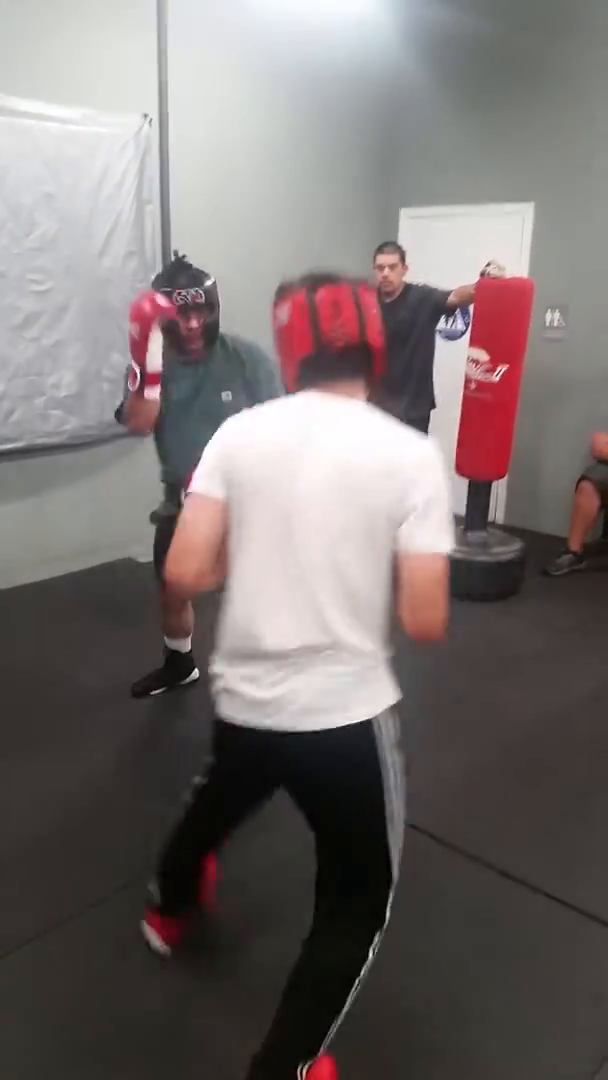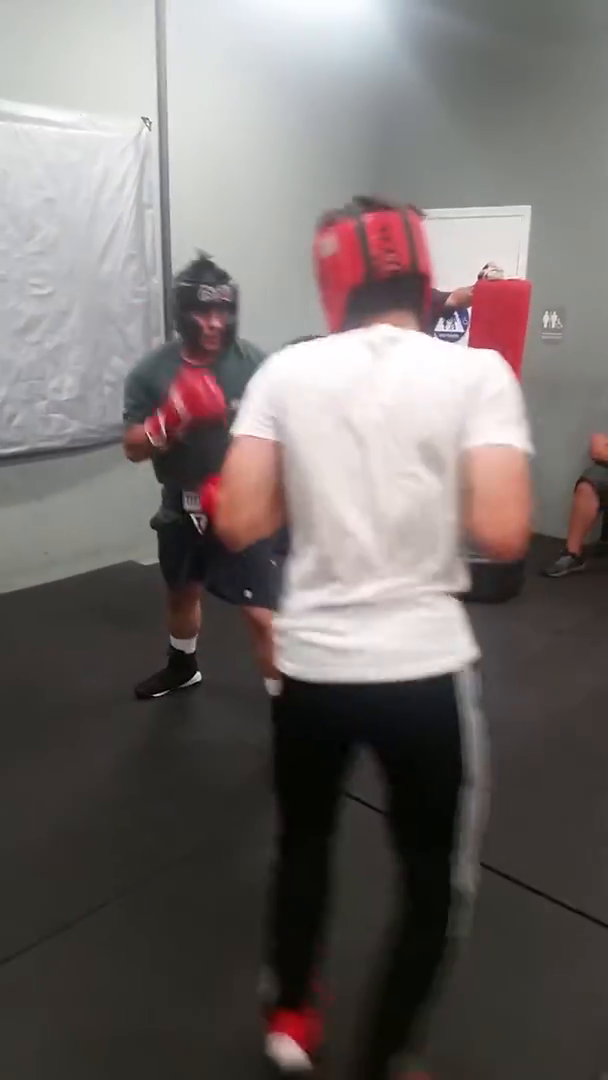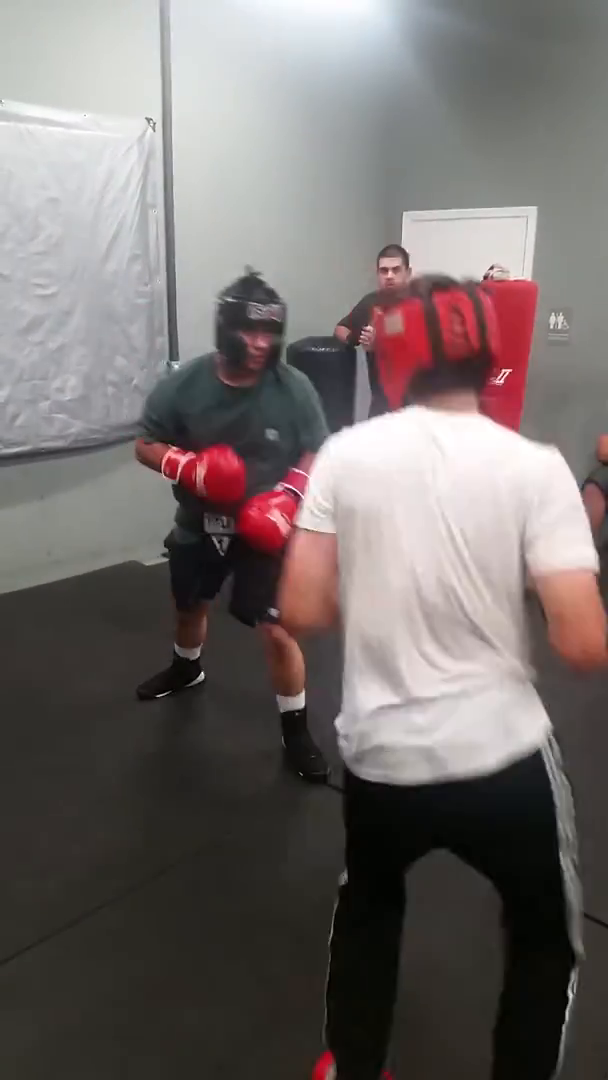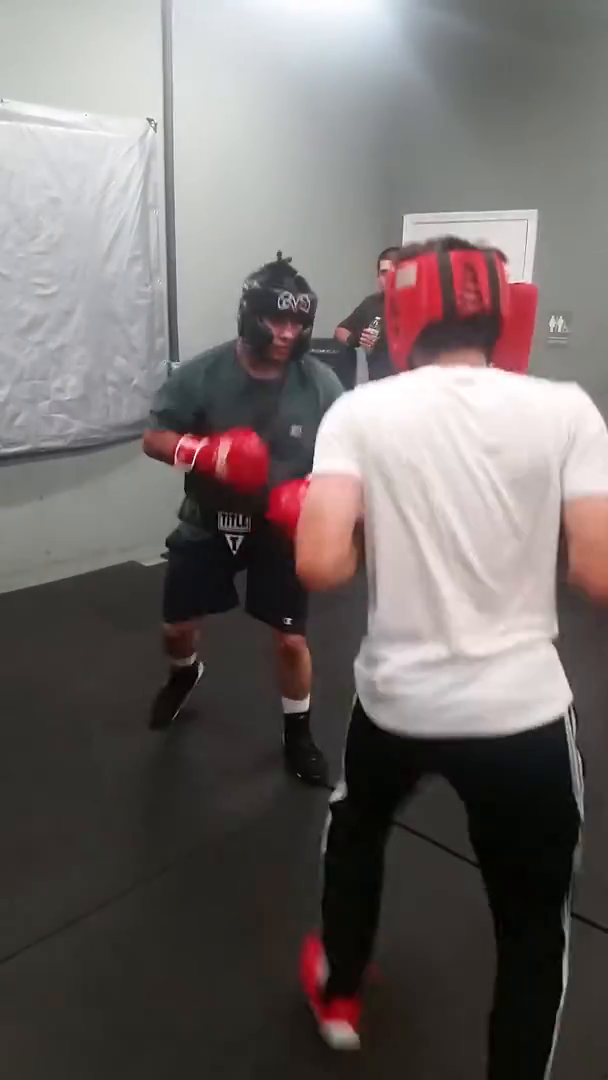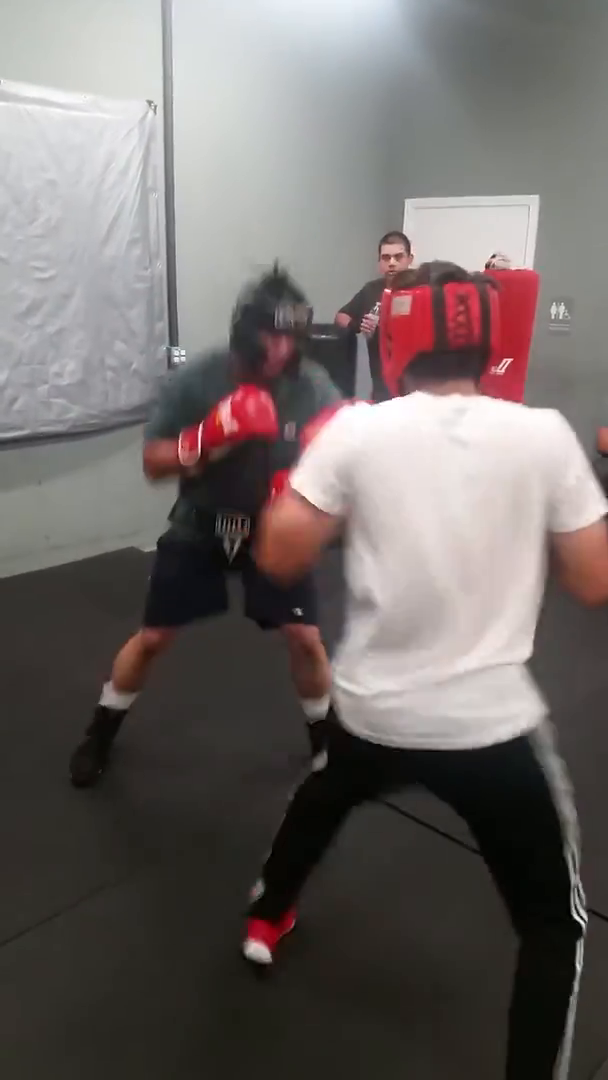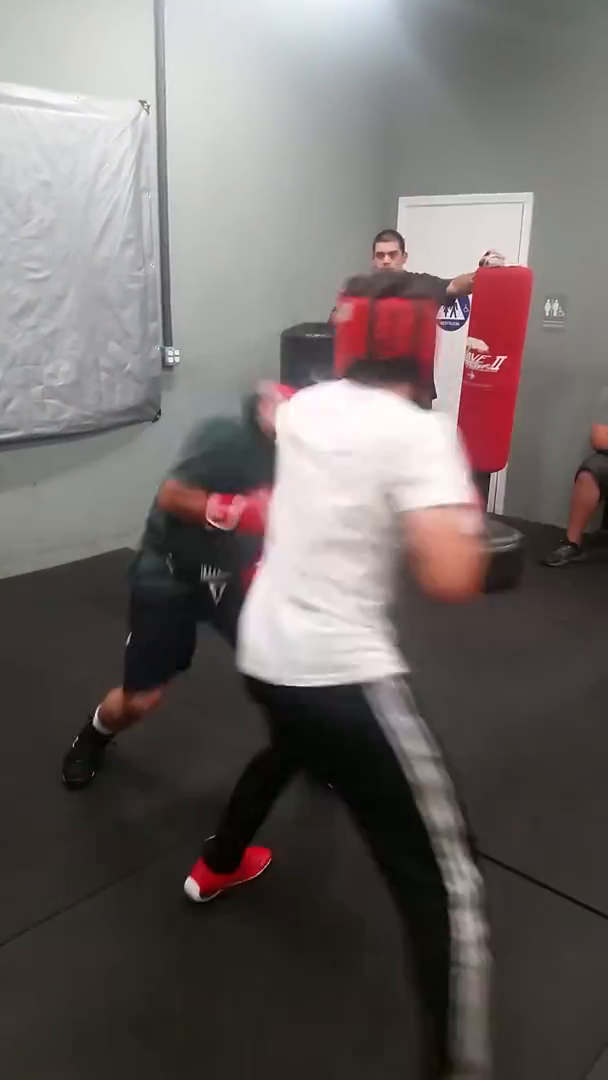
dt=0.2s
person 1, frame 1
left shoulder: (240, 434)
right shoulder: (410, 455)
left elbow: (185, 576)
right elbow: (425, 622)
left hip: (245, 704)
right hip: (346, 718)
left knee: (215, 805)
right knee: (356, 908)
left ankle: (168, 911)
person 1, frame 2
left shoulder: (286, 373)
right shoulder: (475, 374)
left elbow: (238, 523)
right elbow: (502, 534)
right wrist: (440, 499)
left hip: (313, 667)
right hip: (424, 671)
left knee: (304, 834)
right knee: (432, 884)
person 1, frame 3
left shoulder: (345, 455)
right shoulder: (534, 469)
left elbow: (300, 610)
left hip: (378, 752)
right hip: (498, 754)
left knee: (365, 905)
person 1, frame 4
left shoulder: (361, 411)
left elbow: (319, 567)
left wrist: (390, 532)
left hip: (397, 699)
right hip: (521, 712)
left knee: (358, 814)
right knee: (534, 922)
left ankle: (339, 991)
person 1, frame 5
left shoulder: (360, 432)
left elbow: (278, 560)
left wrist: (324, 453)
left hip: (373, 705)
right hip: (490, 721)
left knee: (334, 783)
left ankle: (268, 917)
person 1, frame 6
left shoulder: (308, 405)
right shoulder: (422, 433)
right elbow: (450, 581)
right wrist: (466, 529)
left hip: (263, 648)
right hip: (345, 669)
left knee: (298, 741)
right knee: (441, 884)
left ankle: (217, 865)
person 2, frame 1
left shoulder: (246, 359)
right shoulder: (154, 361)
right elbow: (137, 424)
right wrist: (145, 356)
right hip: (182, 504)
right knee: (172, 591)
right ankle: (178, 665)
person 2, frame 2
left shoulder: (256, 366)
right shoulder: (154, 369)
right elbow: (133, 447)
right wrist: (172, 419)
right hip: (182, 508)
left knee: (260, 614)
right knee: (181, 588)
right ankle: (182, 666)
person 2, frame 3
left shoulder: (294, 389)
right shoulder: (183, 386)
left elbow: (316, 458)
right elbow: (146, 447)
left wrist: (286, 497)
right wrist: (189, 466)
left hip: (265, 530)
right hip: (199, 524)
left knee: (277, 633)
right knee: (188, 608)
left ankle: (296, 731)
right ankle: (187, 667)
person 2, frame 4
left shoulder: (319, 385)
right shoulder: (200, 374)
right elbow: (155, 441)
right wrist: (206, 455)
left hip: (280, 527)
right hip: (207, 524)
left knee: (290, 641)
right knee: (178, 626)
left ankle: (297, 731)
right ankle: (184, 672)
person 2, frame 5
left shoulder: (313, 385)
right shoulder: (194, 381)
right elbow: (154, 462)
right wrist: (214, 433)
right hip: (199, 524)
left knee: (304, 637)
right knee: (153, 635)
left ankle: (326, 734)
right ankle: (103, 726)
person 2, frame 6
right shoulder: (218, 434)
right elbow: (171, 498)
right wrist: (241, 511)
left hip: (237, 575)
right hip: (170, 574)
right knee: (140, 699)
right ankle: (93, 736)
